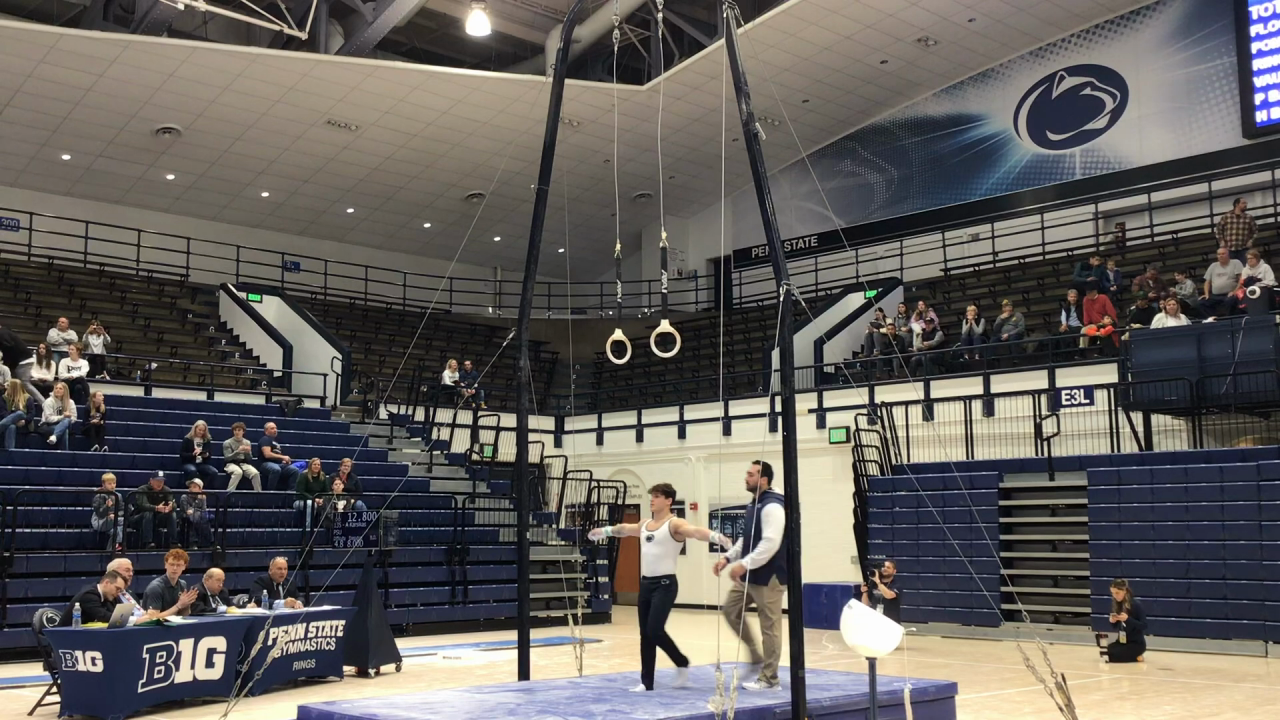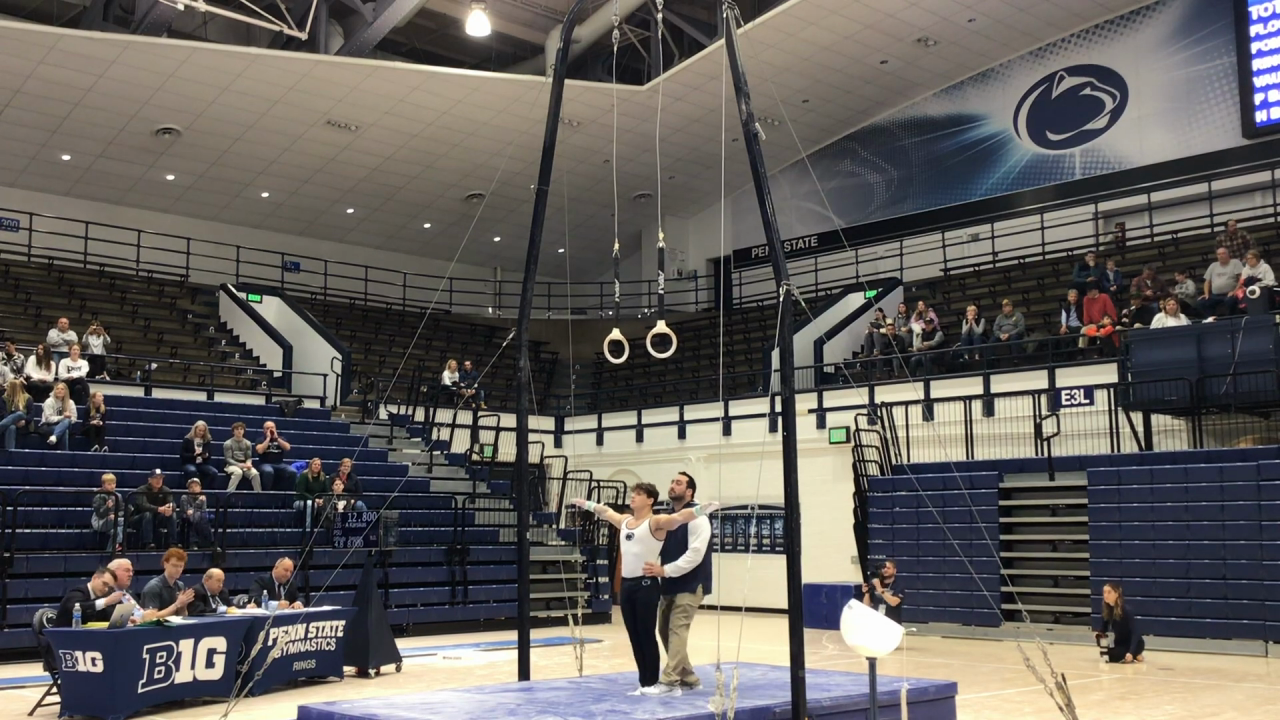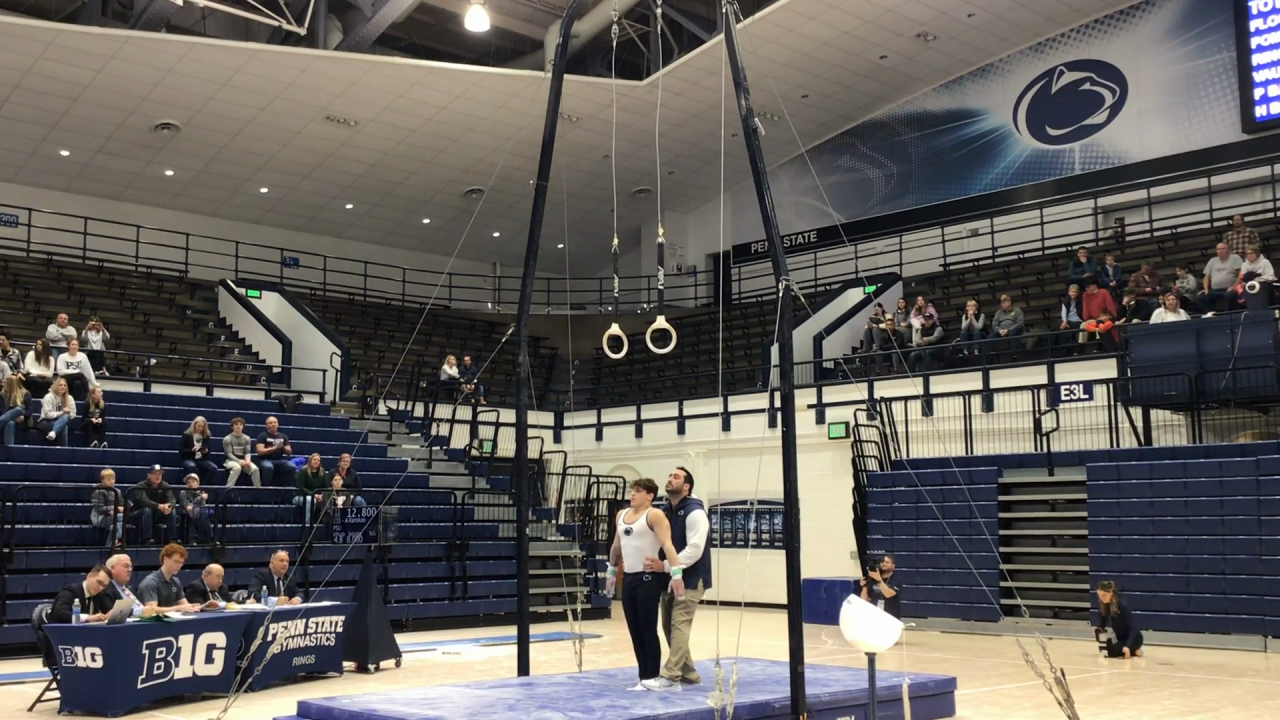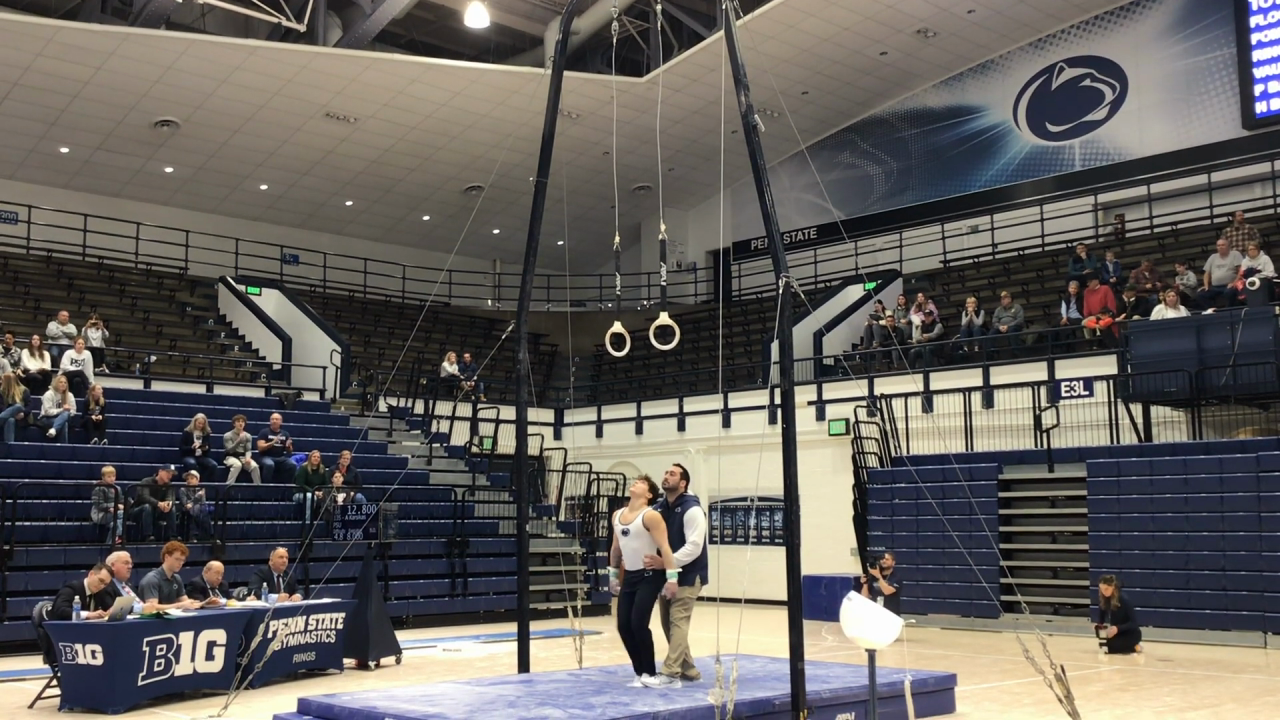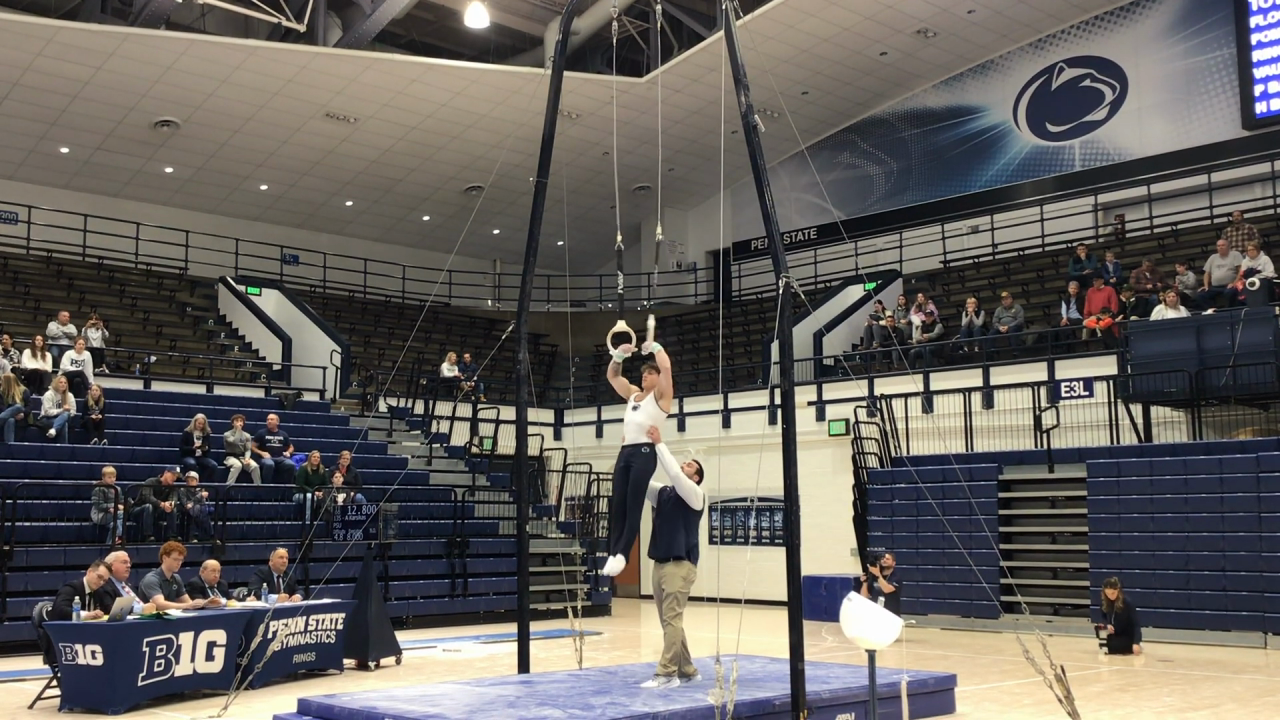
dt=1s
person 1, frame 1
left shoulder: (772, 506)
right shoulder: (752, 505)
left elbow: (770, 544)
left wrist: (744, 565)
right wrist: (728, 558)
left hip: (769, 576)
right hip: (751, 575)
left knee: (770, 625)
right knee: (730, 610)
left ankle: (768, 677)
right ankle: (757, 656)
person 1, frame 2
left shoulder: (696, 518)
left elbow: (695, 555)
right elbow: (658, 549)
left wrist: (665, 570)
right wrist: (646, 566)
left hip: (690, 585)
right hip: (669, 585)
left knee: (677, 630)
right knee: (665, 630)
left ankle: (669, 681)
right ankle: (688, 678)
person 1, frame 3
left shoulder: (694, 512)
right shoulder: (663, 512)
left elbow: (694, 550)
left wrist: (665, 565)
right wrist: (648, 560)
left hip: (689, 580)
left knee: (679, 626)
right knee: (669, 627)
left ankle: (670, 676)
right ankle: (688, 674)
person 1, frame 4
left shoulder: (691, 510)
right shoulder: (659, 508)
left elbow: (694, 547)
left wrist: (664, 562)
right wrist: (643, 557)
left hip: (687, 576)
left knee: (678, 623)
right knee: (669, 624)
left ankle: (670, 674)
right ankle: (688, 670)
person 1, frame 5
left shoulder: (694, 494)
right shoulder: (662, 492)
left elbow: (675, 475)
left wrist: (659, 444)
left hip: (680, 564)
right hip: (660, 563)
left knee: (672, 619)
right knee: (669, 620)
left ankle: (667, 673)
right ankle: (686, 670)
person 2, frame 1
left shoulder: (674, 524)
right shoulder: (644, 525)
left elbow: (696, 531)
right elbow: (623, 529)
left wrist: (717, 537)
right wrist: (604, 531)
left hip: (665, 583)
right hip: (646, 583)
left knee: (654, 630)
right knee: (645, 633)
left ankle: (681, 663)
right ankle: (647, 681)
person 2, frame 2
left shoulder: (656, 522)
right shoulder: (624, 521)
left elbow: (679, 517)
right elbow: (605, 511)
left wrist: (701, 509)
right wrist: (587, 504)
left hip: (646, 584)
right hip: (627, 584)
left knee: (647, 636)
right knee: (635, 637)
left ankle: (652, 684)
right ankle: (644, 684)
person 2, frame 3
left shoulder: (654, 516)
right shoulder: (622, 515)
left elbow: (667, 545)
right elbow: (616, 546)
left wrist: (676, 574)
right wrist: (611, 572)
left hip: (648, 578)
right hip: (629, 579)
left knee: (647, 631)
right knee: (634, 632)
left ankle: (652, 678)
right ankle: (643, 678)
person 2, frame 4
left shoulder: (650, 516)
right shoulder: (618, 515)
left elbow: (665, 548)
right elbow: (615, 547)
left wrist: (671, 577)
right wrist: (613, 574)
left hip: (649, 577)
right hip: (629, 578)
left knee: (638, 626)
right knee: (623, 627)
left ankle: (649, 673)
right ankle: (642, 672)
person 2, frame 5
left shoulder: (661, 395)
right shoulder: (633, 395)
left elbow: (667, 369)
right elbow: (612, 376)
left wrist: (655, 347)
right wrist: (619, 355)
left hip: (645, 452)
right hip: (626, 453)
left knee: (633, 505)
right knee: (617, 506)
left ankle: (621, 554)
right ankle: (612, 553)
